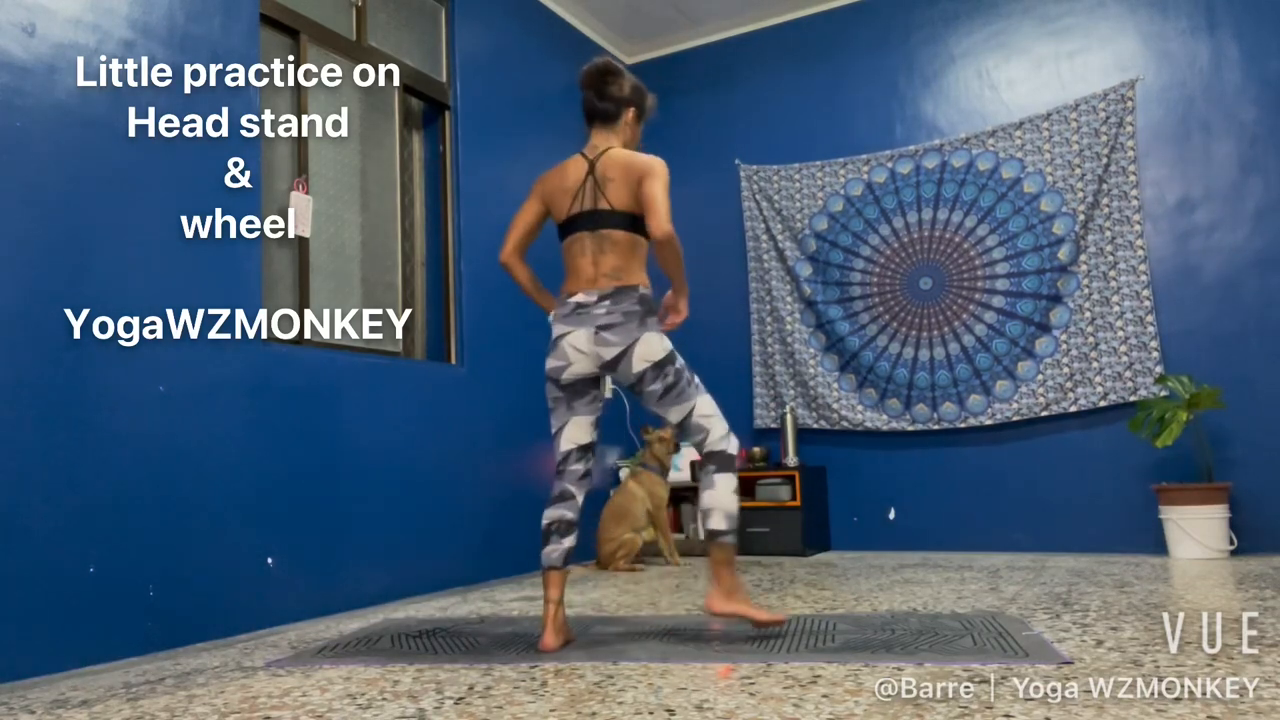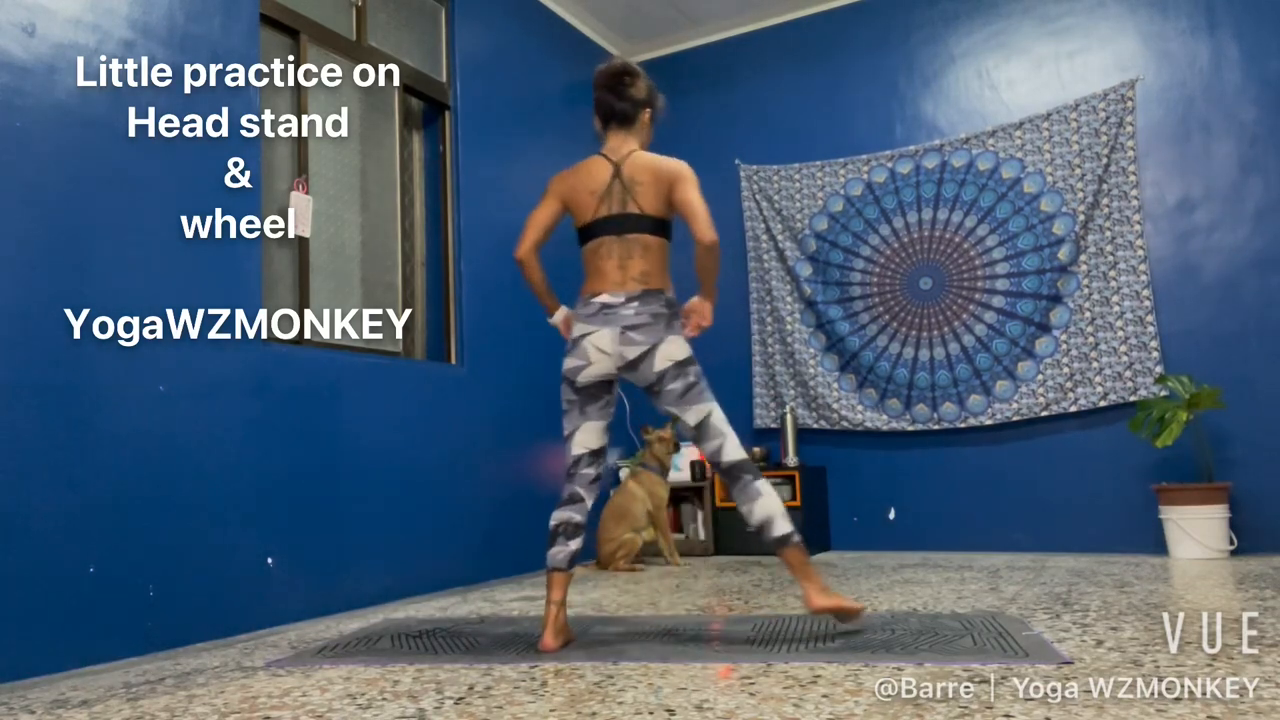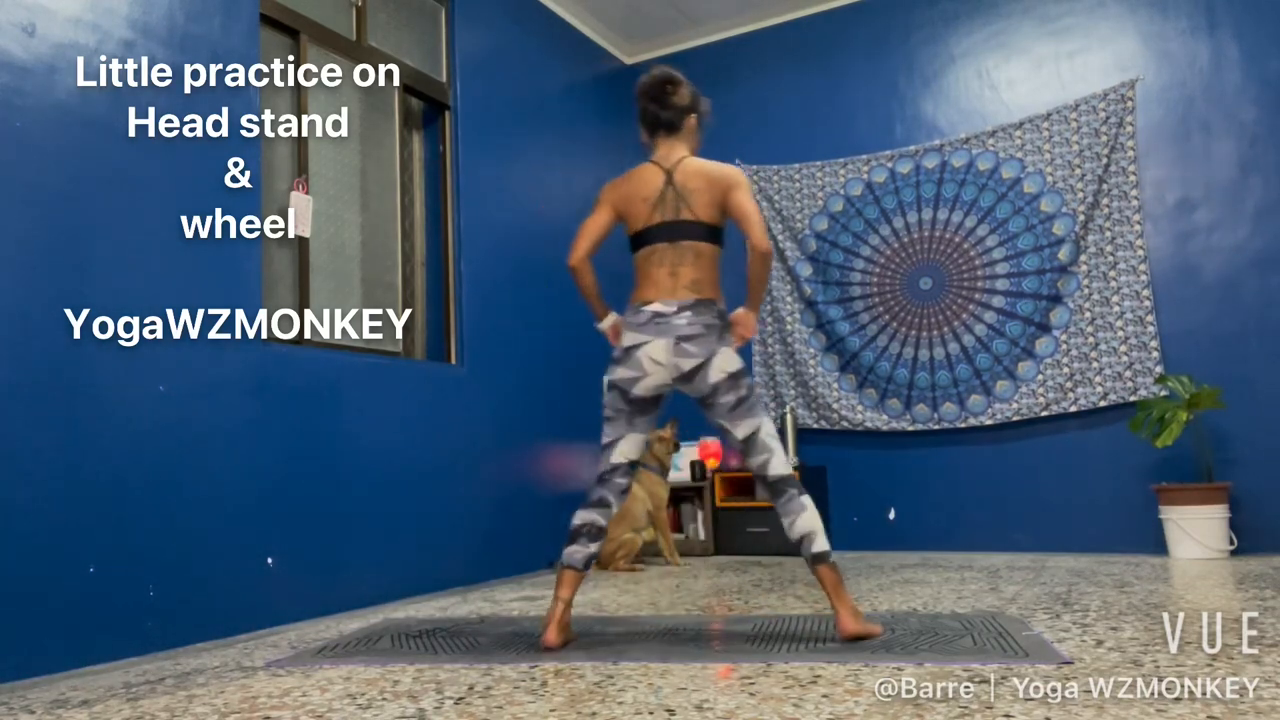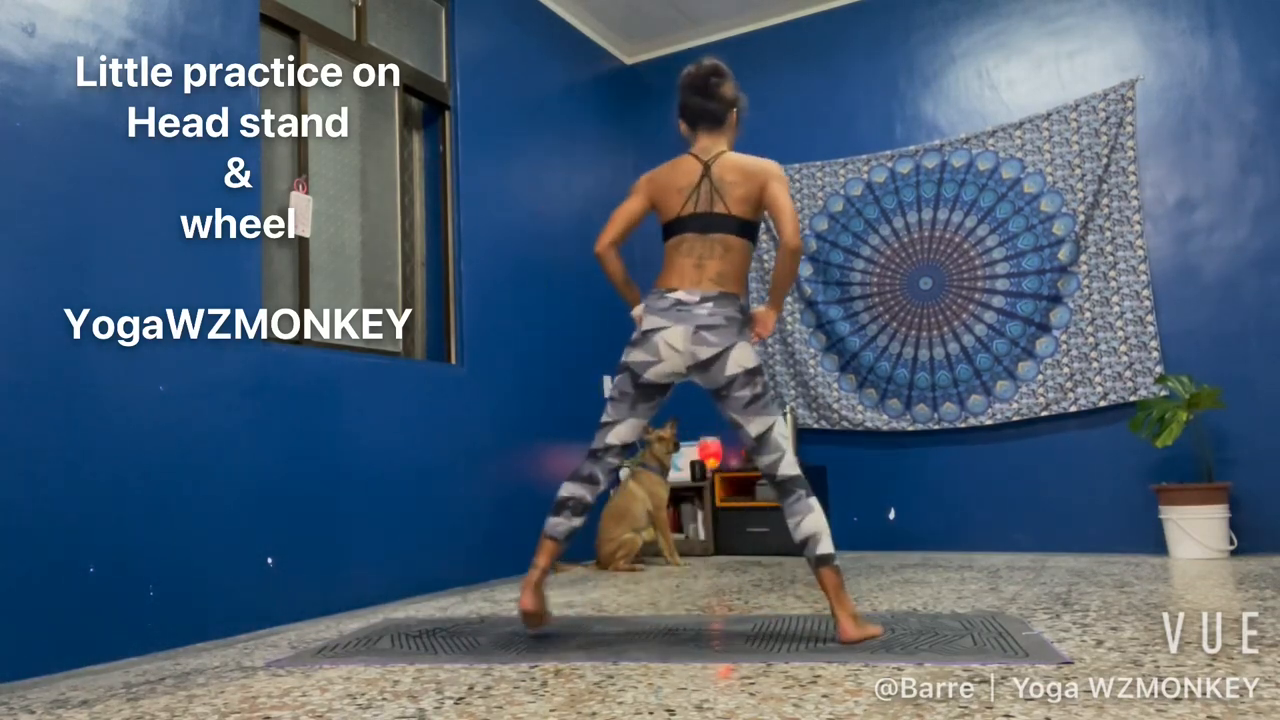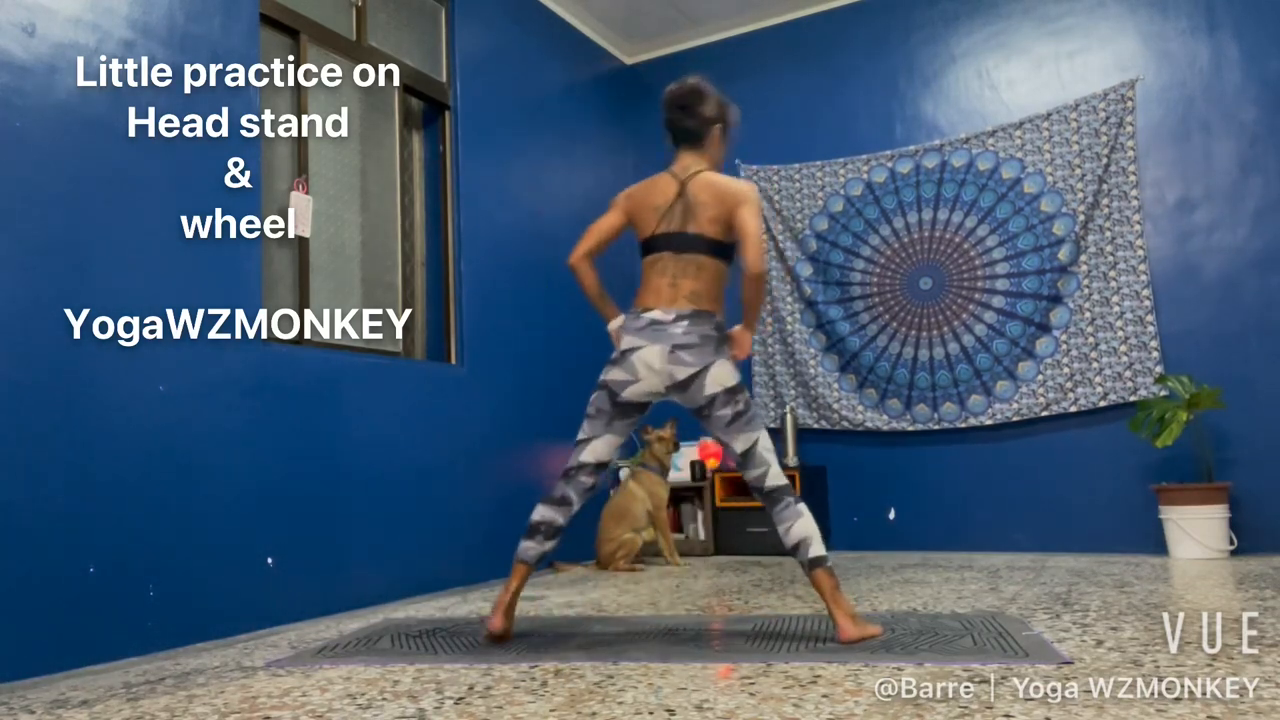
dt=0.2s
person 1, frame 1
left shoulder: (552, 179)
right shoulder: (644, 165)
left elbow: (509, 254)
right elbow: (662, 232)
right wrist: (679, 292)
left hip: (570, 330)
right hip: (628, 322)
left knee: (569, 474)
right knee: (718, 442)
left ankle: (554, 621)
right ankle: (725, 585)
person 1, frame 2
left shoulder: (569, 180)
right shoulder: (671, 170)
left elbow: (524, 253)
right elbow: (707, 239)
left wrist: (557, 313)
right wrist: (707, 299)
left hip: (590, 330)
right hip: (651, 327)
left knee: (580, 476)
right knee: (732, 458)
left ankle: (554, 622)
right ankle: (811, 585)
person 1, frame 3
left shoulder: (620, 188)
right shoulder: (724, 176)
left elbow: (577, 260)
right elbow: (761, 247)
left wrist: (605, 319)
right wrist: (751, 310)
left hip: (642, 337)
right hip: (704, 336)
left knee: (610, 480)
right knee: (776, 473)
left ankle: (558, 618)
right ankle: (844, 609)
person 1, frame 4
left shoulder: (658, 177)
right shoulder: (762, 171)
left elbow: (604, 247)
right elbow: (792, 242)
left wrist: (638, 305)
right wrist: (773, 308)
left hip: (663, 325)
right hip: (725, 331)
left knee: (601, 457)
right knee: (785, 472)
left ankle: (534, 584)
right ankle: (845, 615)
person 1, frame 5
left shoulder: (636, 195)
right shoulder: (736, 192)
left elbow: (579, 258)
right elbow: (757, 267)
left wrist: (615, 322)
right wrist: (750, 327)
left hip: (640, 345)
right hip: (701, 347)
left knee: (577, 476)
right knee: (773, 482)
left ankle: (505, 606)
right ankle: (842, 615)
